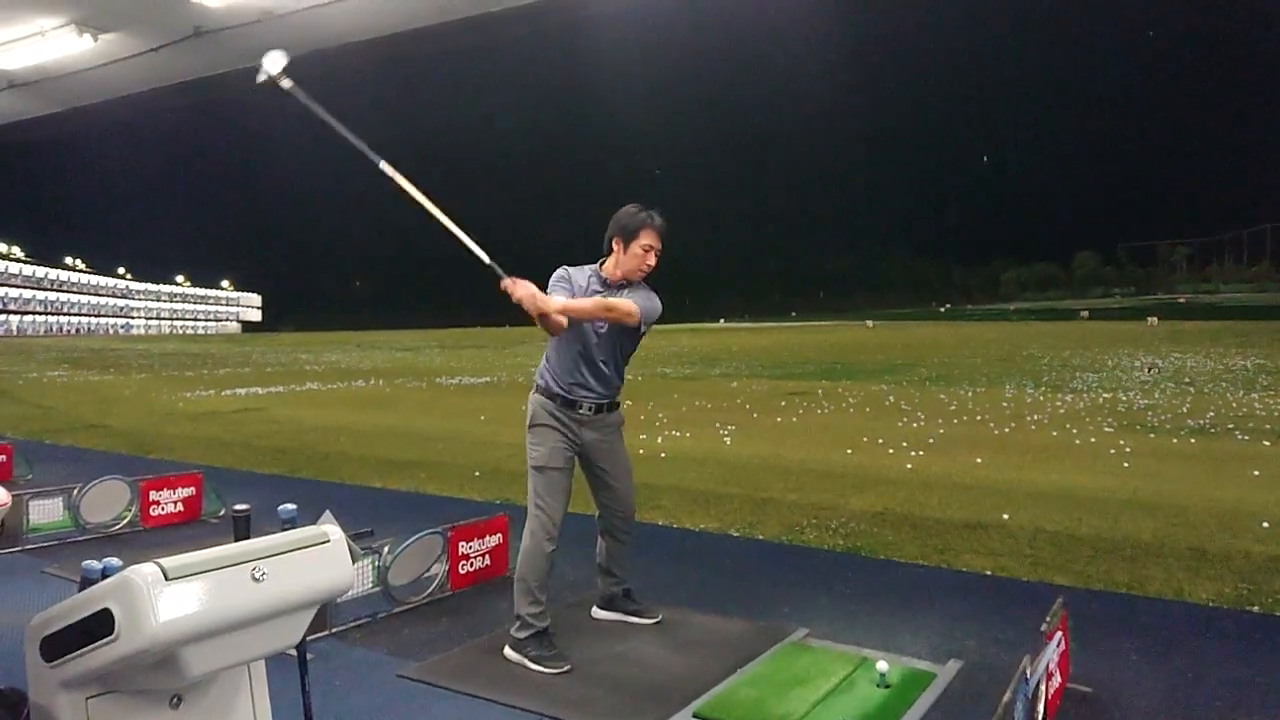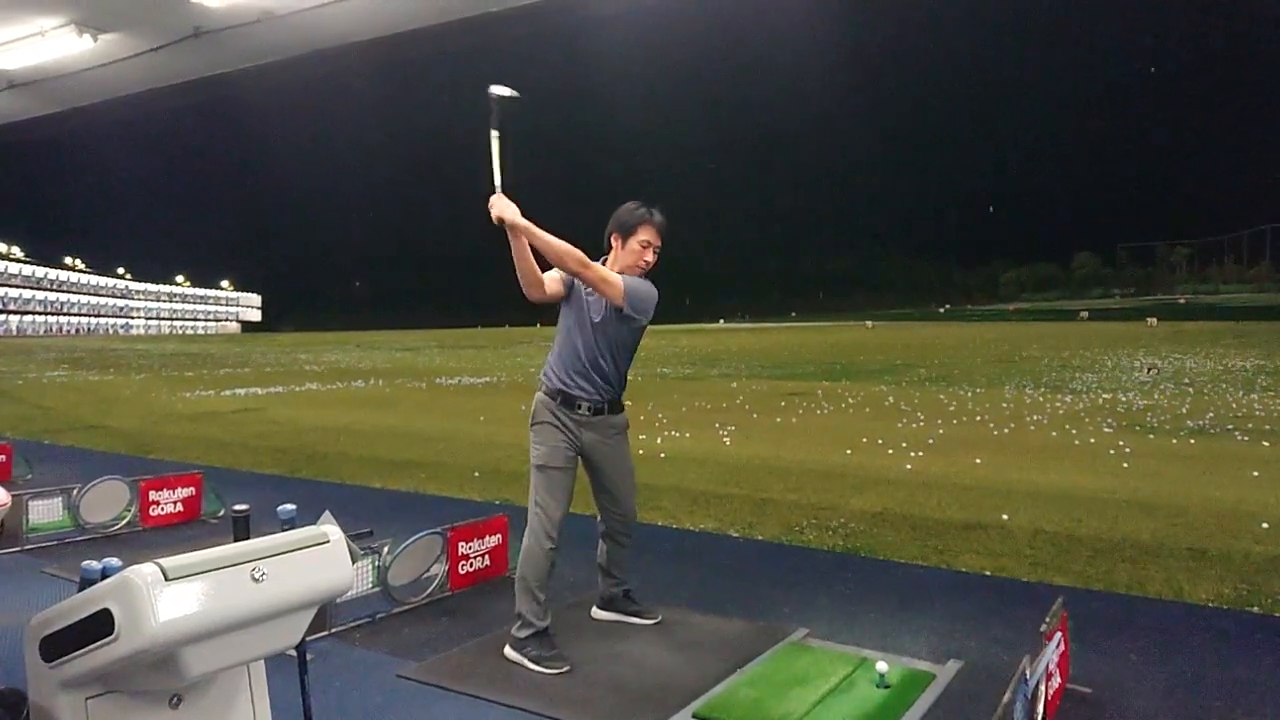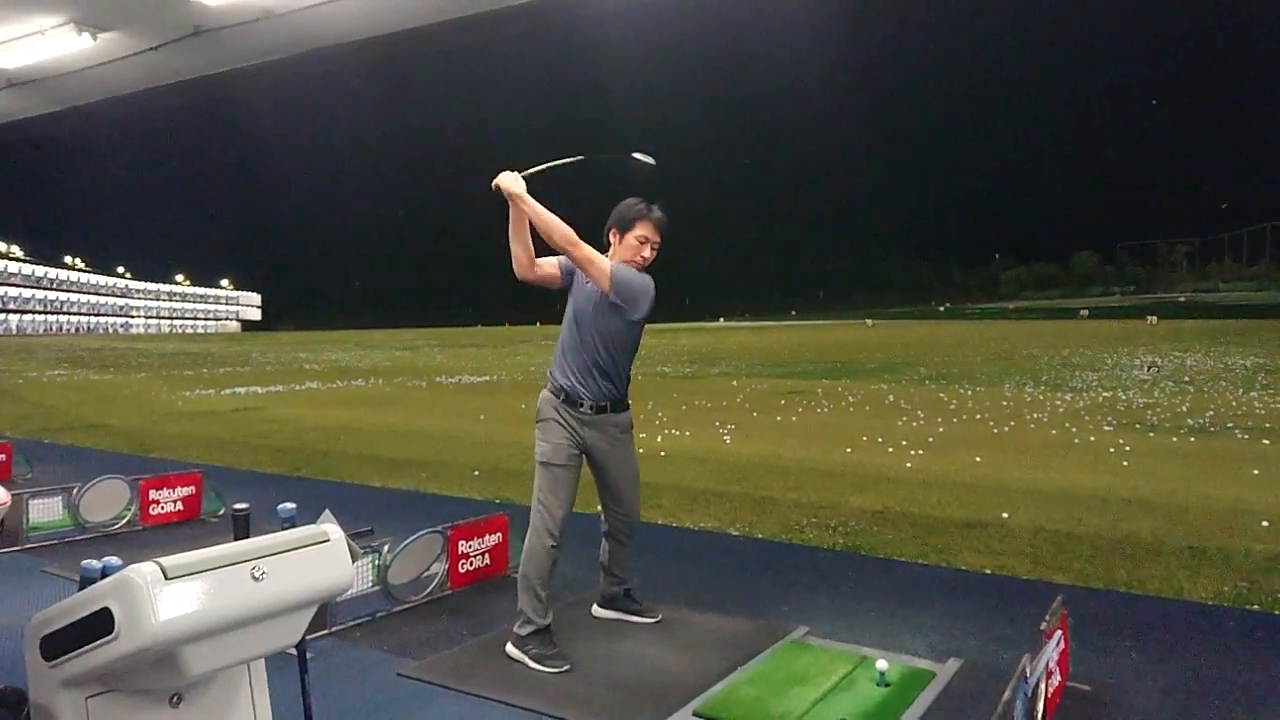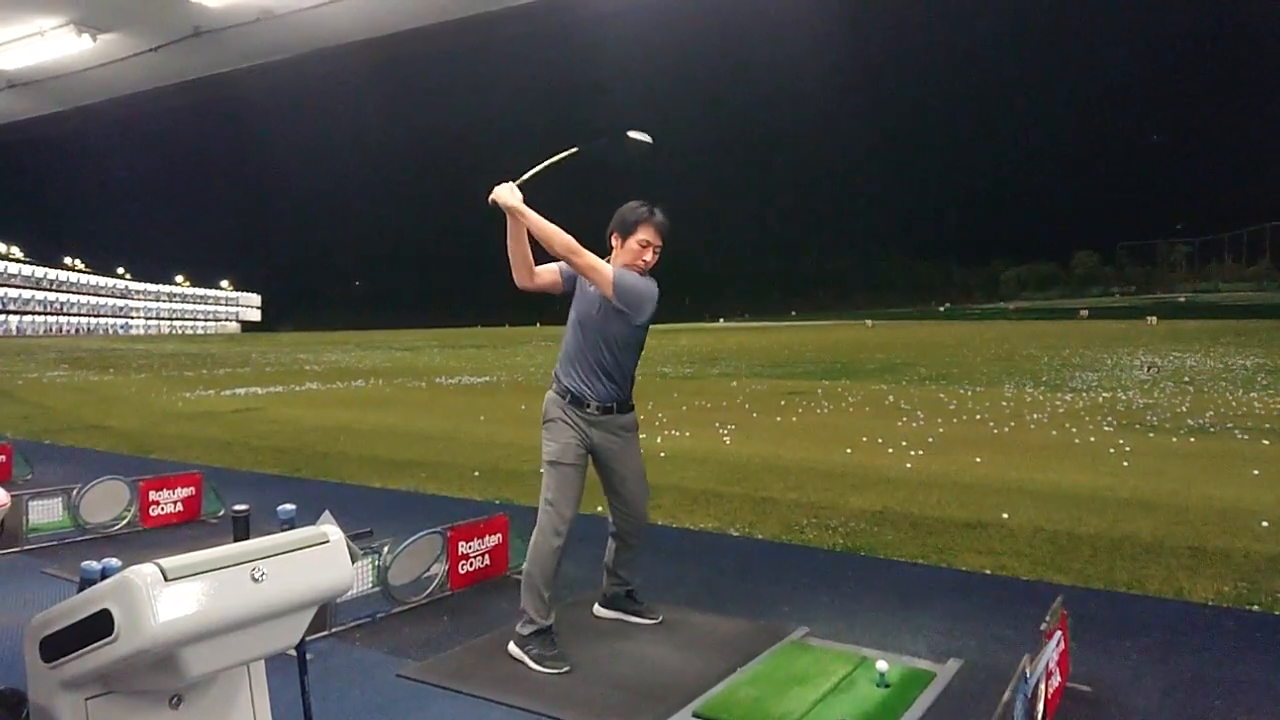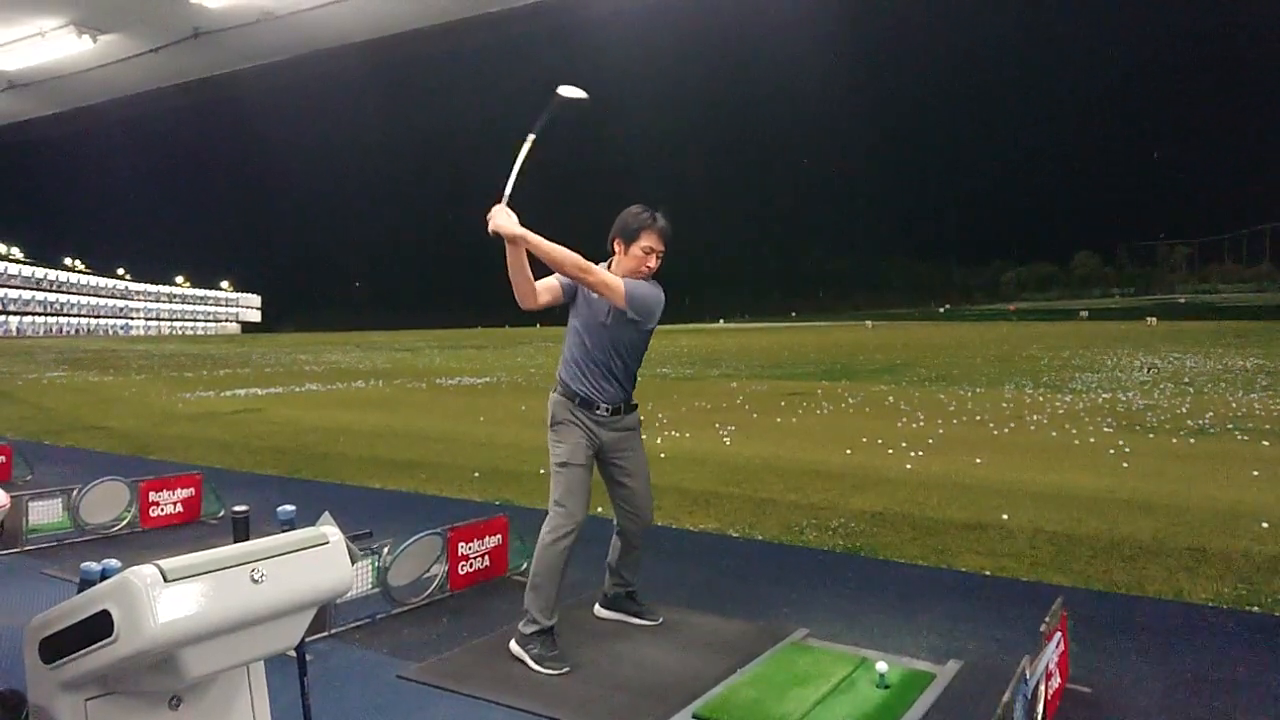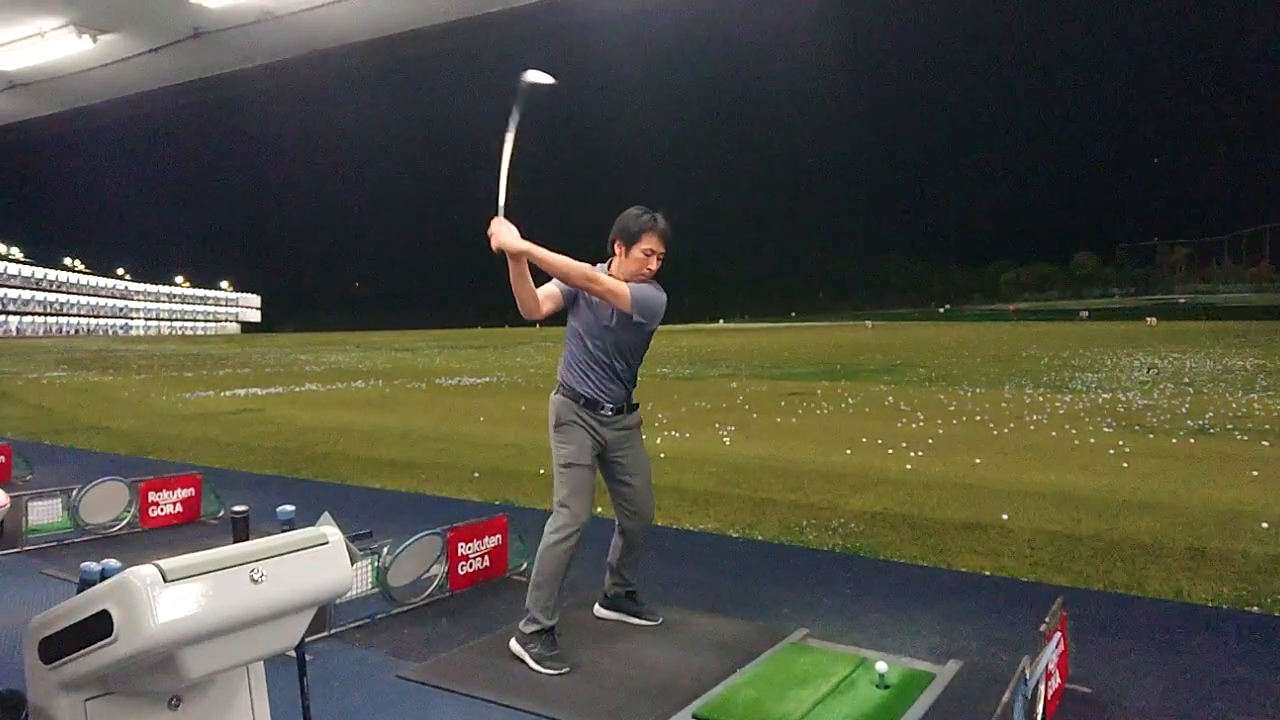
dt=0.4s
person 1, frame 1
left shoulder: (646, 302)
right shoulder: (568, 277)
left elbow: (608, 310)
right elbow: (553, 324)
left wrist: (551, 304)
right wrist: (545, 311)
left hip: (603, 417)
right hip: (554, 412)
left knee: (620, 511)
right knee: (546, 521)
left ankle: (613, 597)
right ankle: (526, 633)
person 1, frame 2
left shoulder: (644, 294)
right shoulder: (572, 279)
left elbow: (583, 268)
right elbow: (539, 290)
left wrist: (523, 225)
right wrist: (514, 234)
left hip: (607, 419)
right hip: (557, 412)
left knee: (621, 515)
right knee: (546, 522)
left ankle: (612, 597)
right ankle: (526, 634)
person 1, frame 3
left shoulder: (640, 288)
right shoulder: (581, 270)
left elbow: (570, 243)
right elbow: (527, 269)
left wrist: (522, 195)
right wrist: (514, 205)
left hip: (611, 419)
right hip: (561, 411)
left knee: (624, 514)
right knee: (548, 520)
left ankle: (613, 595)
right ankle: (528, 632)
person 1, frame 4
left shoulder: (644, 291)
right shoulder: (583, 274)
left elbow: (572, 252)
right elbow: (527, 278)
left wrist: (520, 206)
right wrist: (513, 215)
left hip: (617, 419)
right hip: (568, 412)
left knee: (633, 515)
right knee: (556, 519)
left ankle: (615, 595)
right ankle: (531, 631)
person 1, frame 5
left shoulder: (650, 296)
right shoulder: (580, 279)
left elbow: (584, 272)
right elbow: (530, 298)
left wrist: (520, 232)
right wrist: (511, 241)
left hip: (621, 420)
right hip: (574, 413)
left knee: (637, 515)
right knee: (567, 516)
left ankle: (617, 596)
right ankle: (532, 632)
person 1, frame 6
left shoulder: (652, 299)
right shoulder: (580, 278)
left elbow: (592, 284)
right elbow: (533, 309)
left wrist: (524, 247)
right wrist: (515, 257)
left hip: (622, 419)
right hip: (576, 414)
left knee: (638, 514)
right knee: (571, 516)
left ankle: (616, 596)
right ankle: (533, 631)
